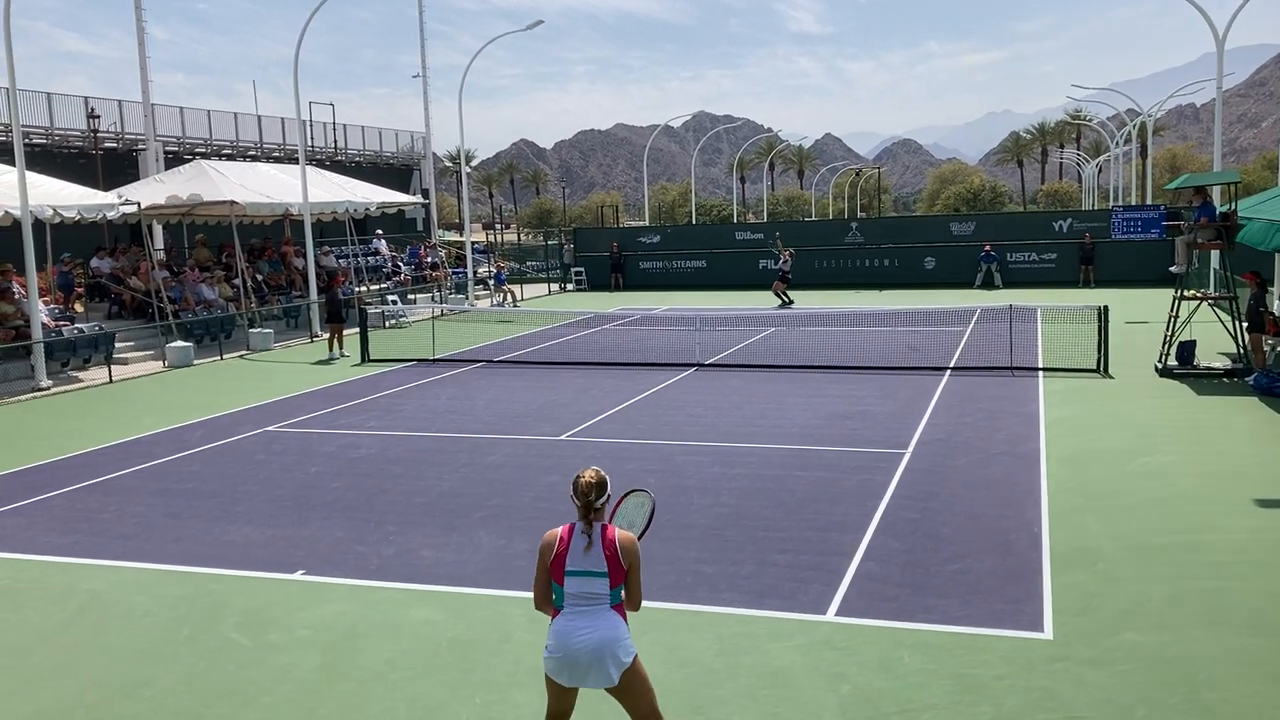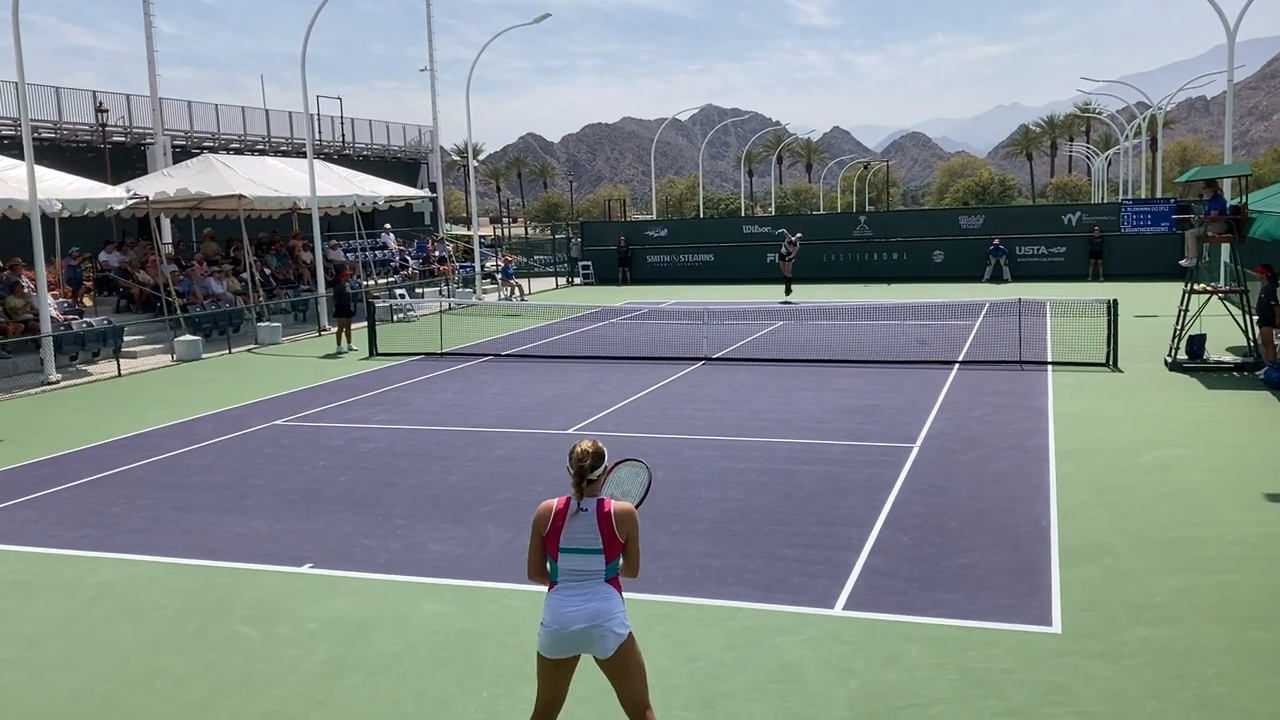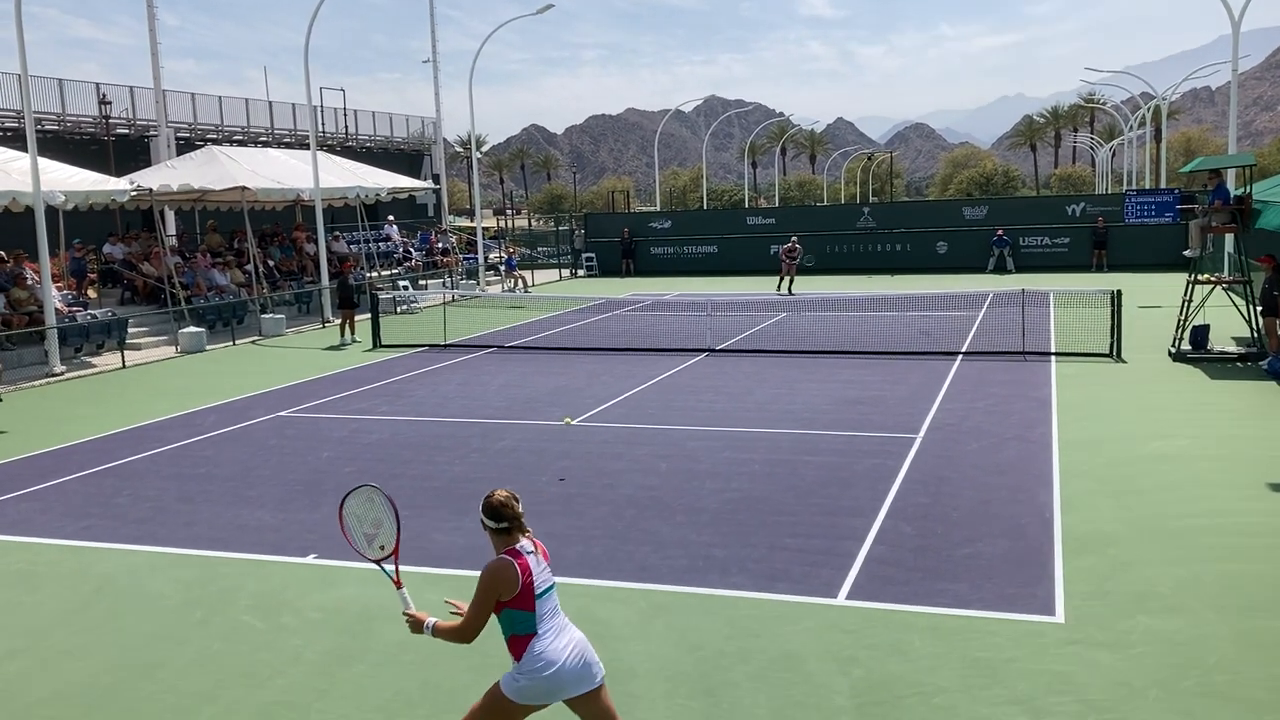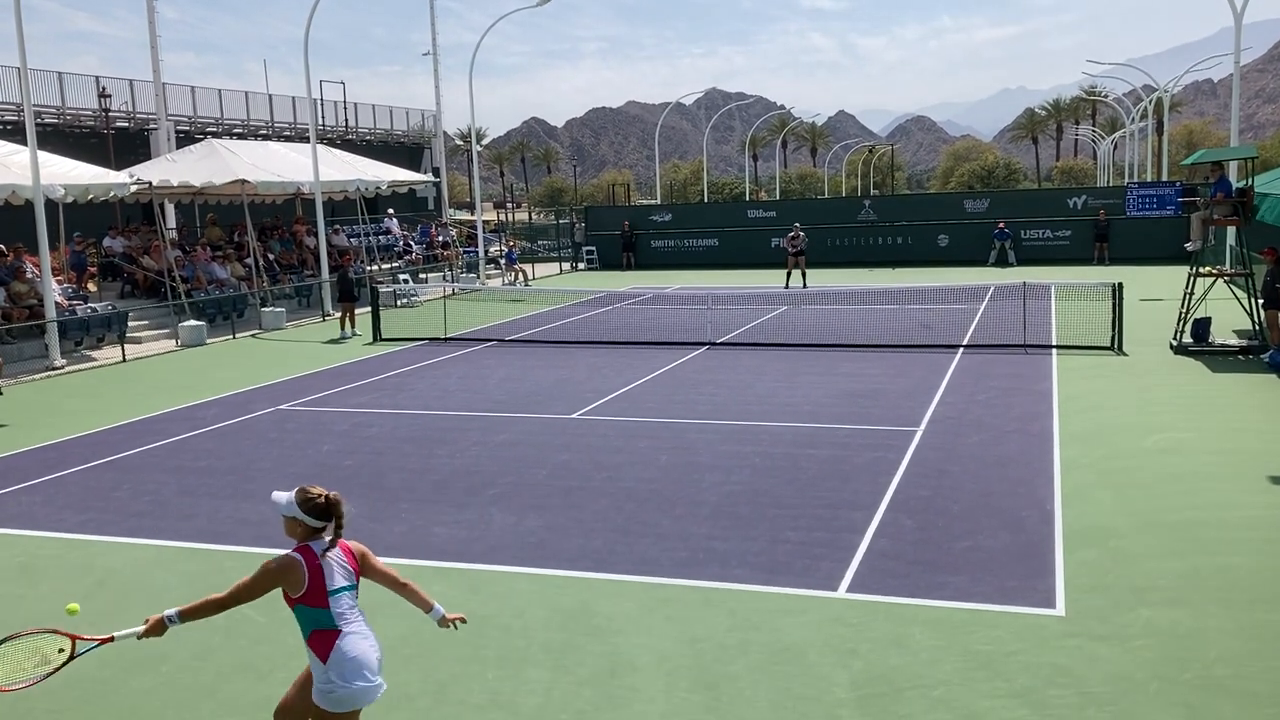
dt=0.5s
person 1, frame 1
left shoulder: (552, 540)
right shoulder: (626, 542)
left elbow: (541, 603)
right elbow: (634, 603)
left hip: (562, 641)
right hip: (612, 642)
person 1, frame 2
left shoulder: (546, 513)
right shoulder: (623, 514)
left elbow: (535, 574)
right elbow: (632, 571)
left hip: (558, 620)
right hip: (606, 620)
person 1, frame 3
left shoulder: (498, 569)
right shoulder: (536, 547)
left elbow: (466, 634)
left wrist: (428, 624)
right wrist: (472, 611)
left hip: (540, 671)
right hip: (579, 655)
person 1, frame 4
left shoulder: (288, 566)
right shoulder: (349, 550)
left elbow: (225, 601)
right elbow: (402, 585)
left wrist: (169, 618)
right wrist: (439, 613)
left hip: (343, 669)
right hip: (360, 655)
